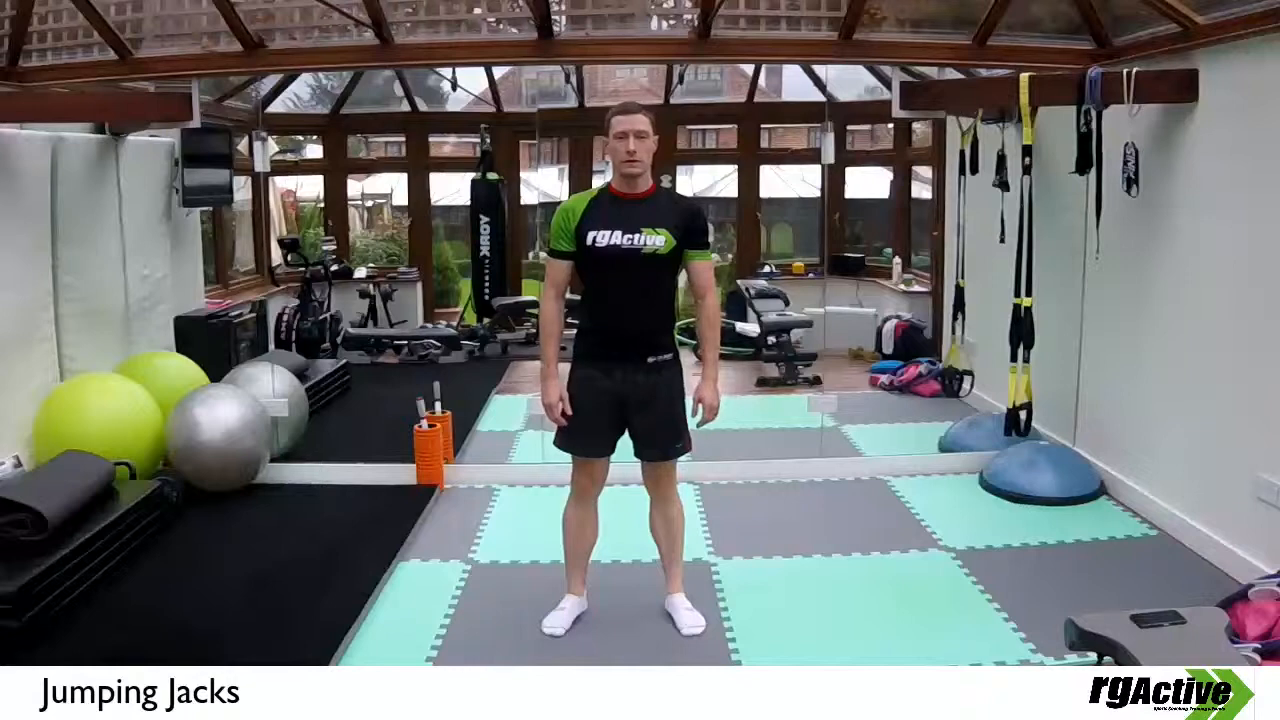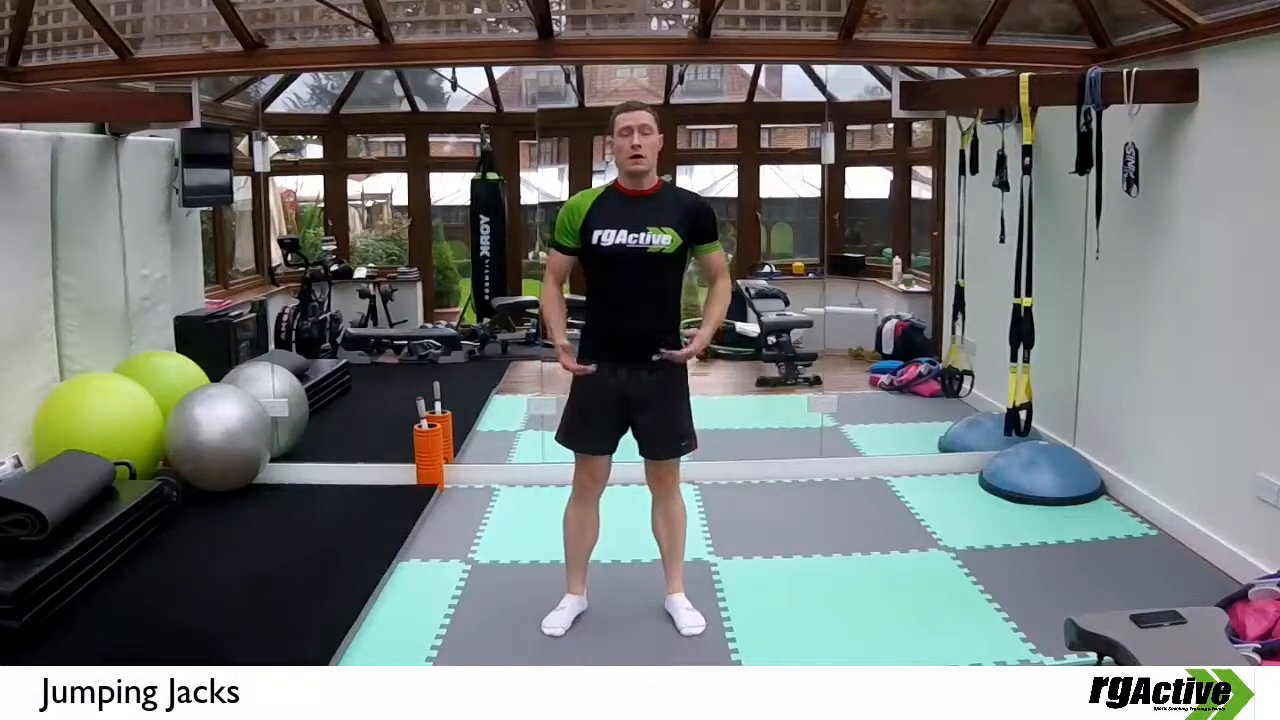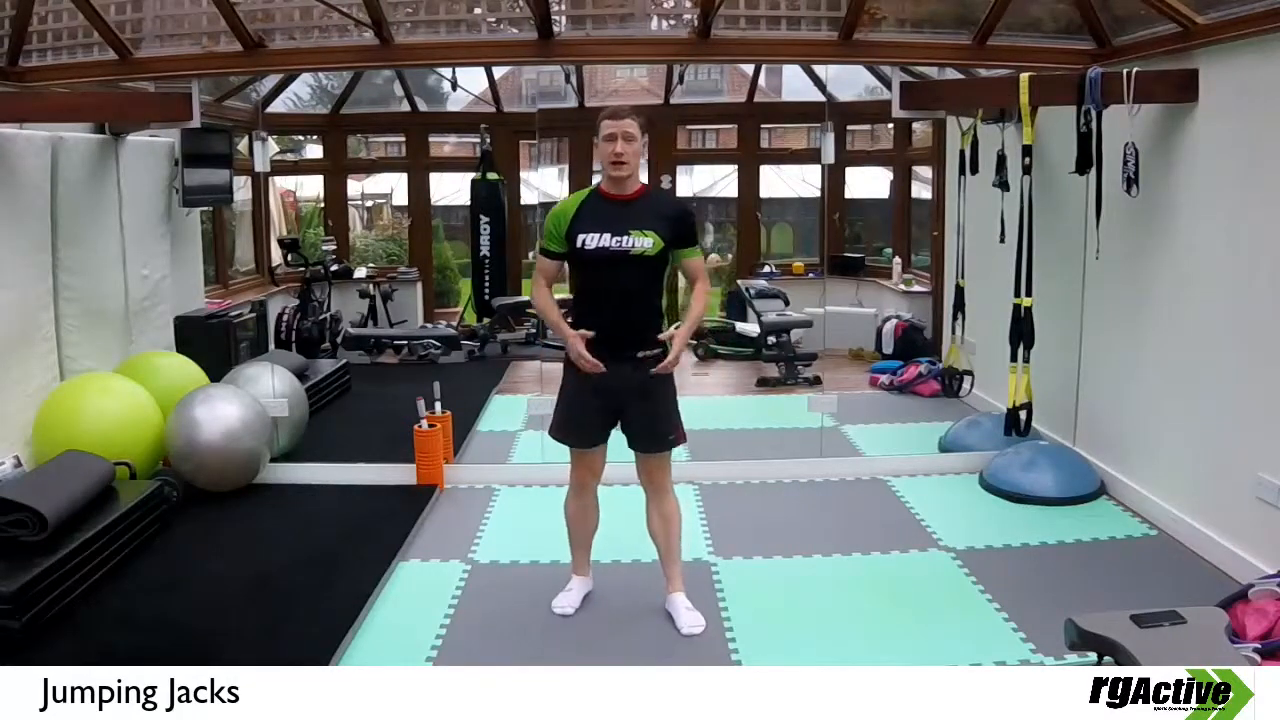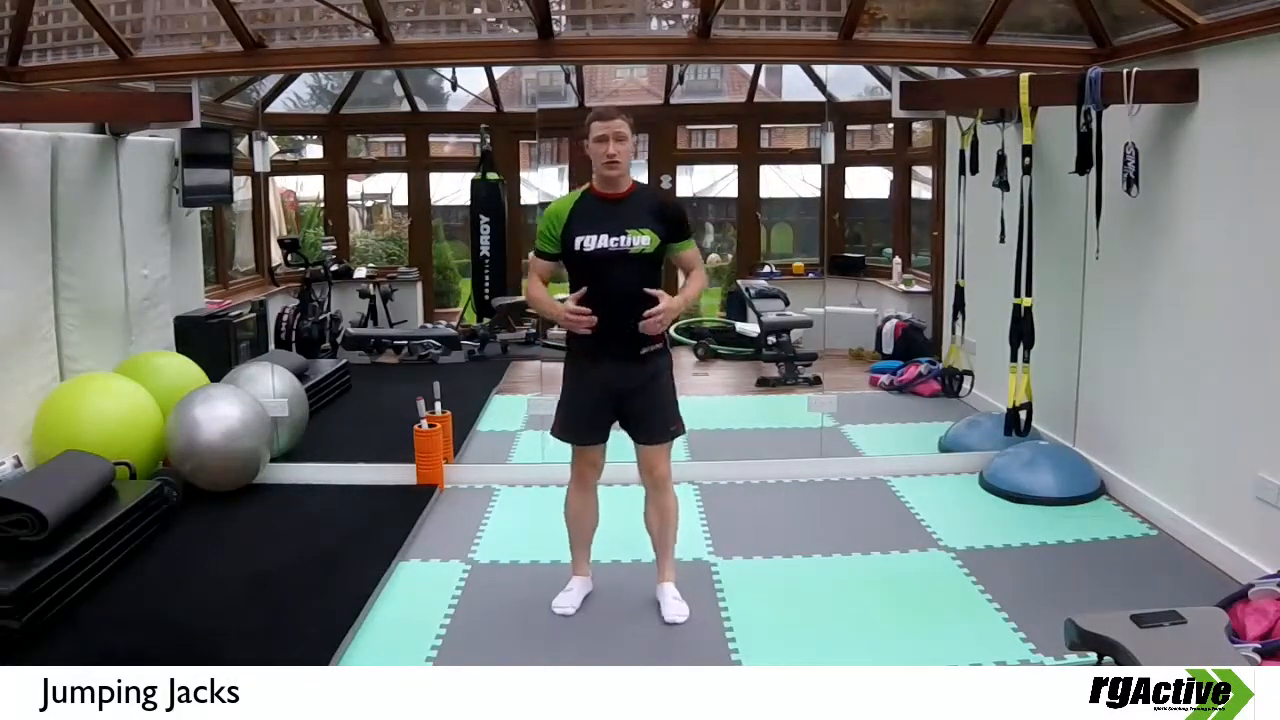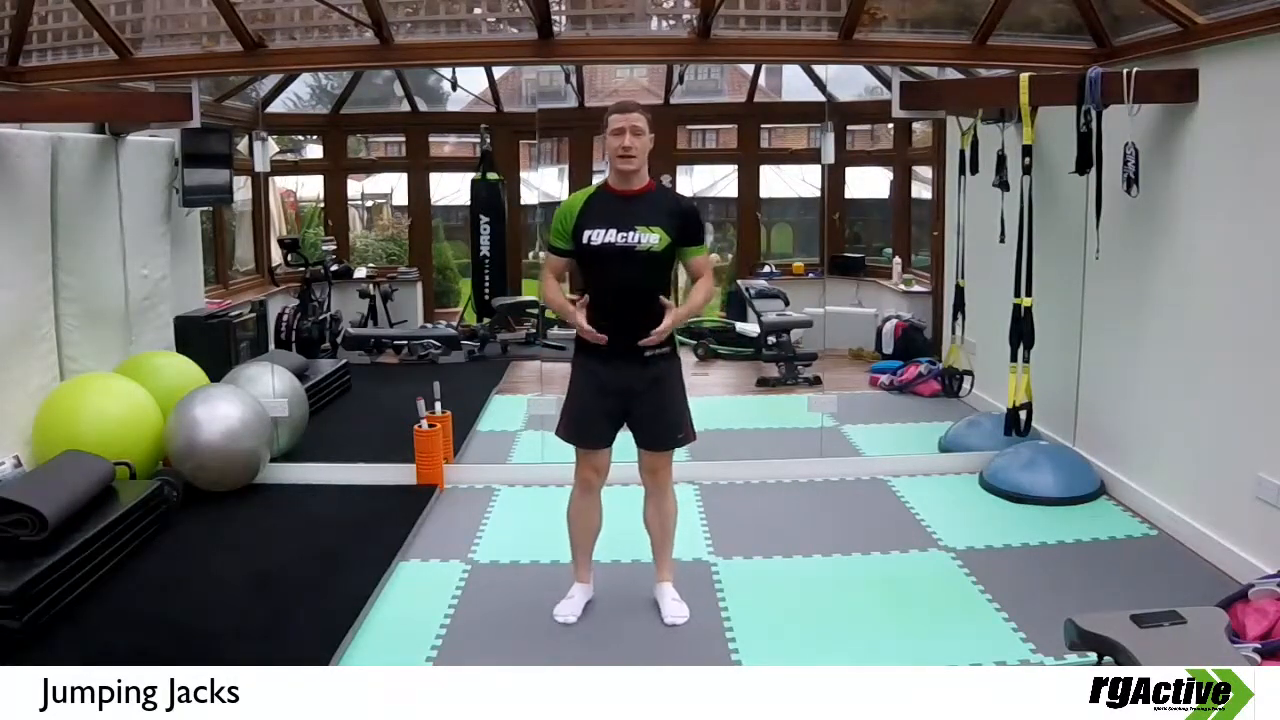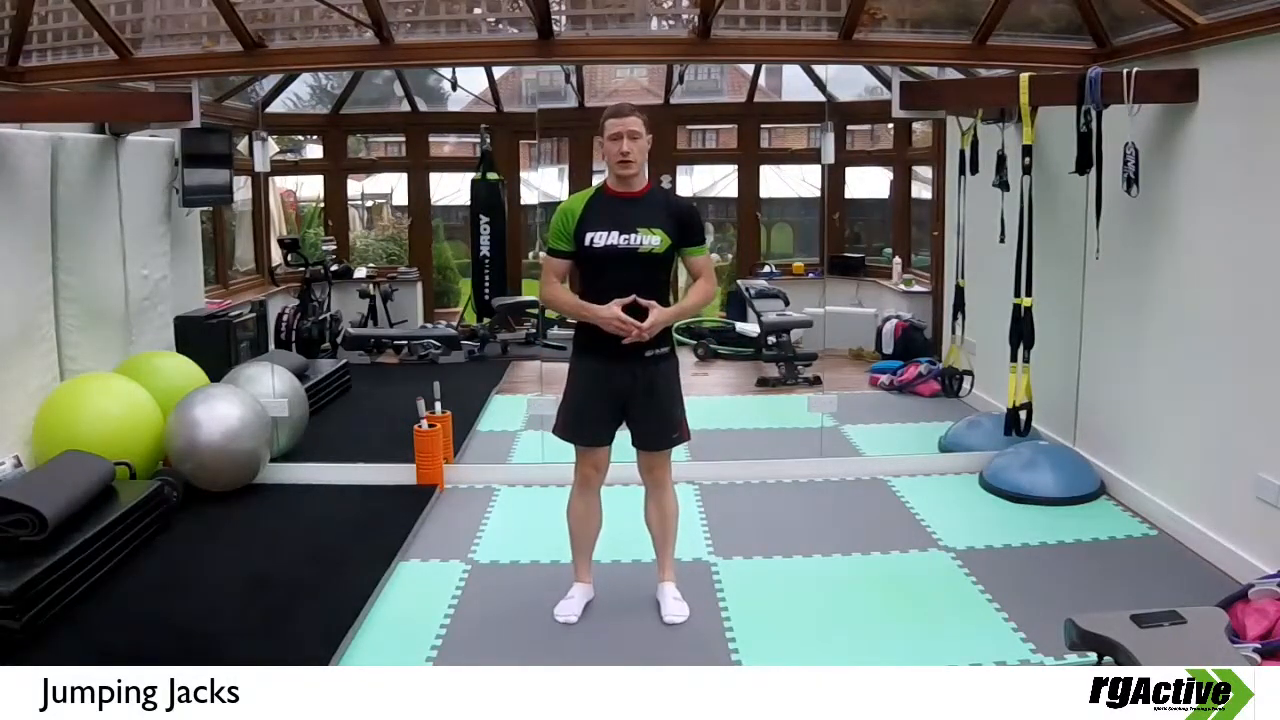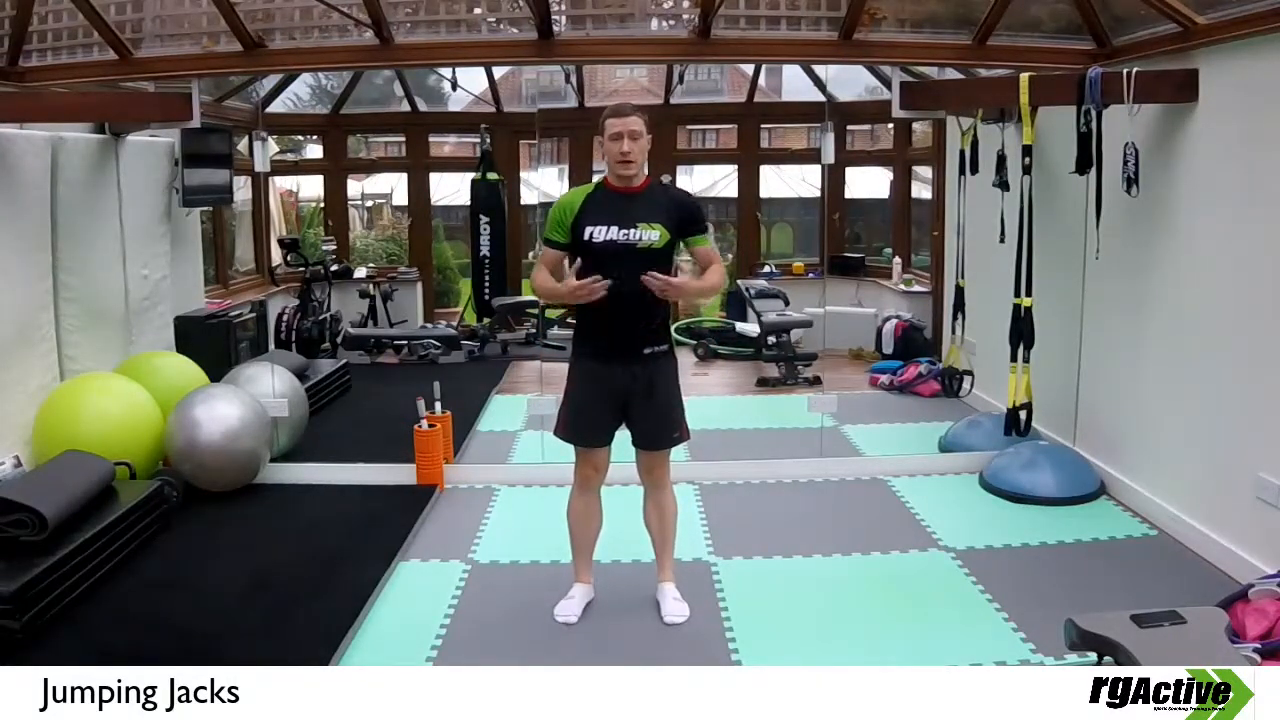
dt=0.7s
person 1, frame 1
left shoulder: (683, 213)
right shoulder: (576, 211)
left elbow: (706, 296)
right elbow: (553, 295)
left wrist: (709, 376)
right wrist: (550, 375)
left hip: (658, 371)
right hip: (592, 371)
left knee: (663, 486)
right knee: (584, 486)
left ankle: (675, 592)
right ankle: (575, 594)
person 1, frame 2
left shoulder: (690, 208)
right shoulder: (583, 207)
left elbow: (720, 278)
right elbow: (553, 278)
left wrist: (705, 333)
right wrist: (559, 336)
left hip: (662, 369)
right hip: (597, 369)
left knee: (665, 483)
right knee: (586, 484)
left ankle: (675, 592)
right ankle: (574, 593)
person 1, frame 3
left shoulder: (672, 211)
right shoulder: (568, 211)
left elbow: (700, 281)
right elbow: (541, 282)
left wrist: (685, 329)
right wrist: (564, 332)
left hip: (648, 366)
right hip: (588, 366)
left knee: (658, 481)
right knee: (583, 478)
left ankle: (675, 591)
right ankle: (580, 575)
person 1, frame 4
left shoulder: (663, 207)
right shoulder: (563, 212)
left elbow: (697, 271)
right elbow: (534, 282)
left wrist: (678, 303)
right wrist: (559, 310)
left hip: (647, 362)
right hip: (588, 364)
left knee: (657, 475)
right knee: (584, 475)
left ankle: (666, 581)
right ankle: (580, 575)
person 1, frame 5
left shoulder: (679, 209)
right shoulder: (576, 207)
left elbow: (704, 279)
right elbow: (550, 277)
left wrist: (681, 314)
right wrist: (569, 313)
left hip: (656, 363)
right hip: (594, 363)
left knee: (658, 477)
right knee: (588, 477)
left ankle: (664, 581)
right ankle: (582, 581)
person 1, frame 6
left shoulder: (676, 210)
right shoulder: (575, 210)
left elbow: (706, 282)
right elbow: (550, 287)
left wrist: (668, 314)
right wrist: (596, 313)
left hip: (654, 362)
right hip: (593, 362)
left knee: (657, 474)
right knee: (588, 474)
left ankle: (666, 581)
right ankle: (581, 581)
person 1, frame 7
left shoulder: (676, 204)
right shoulder: (573, 204)
left elbow: (717, 272)
right elbow: (540, 277)
left wrist: (687, 287)
right wrist: (567, 290)
left hip: (653, 360)
right hip: (592, 362)
left knee: (656, 473)
right knee: (587, 474)
left ankle: (666, 580)
right ankle: (582, 581)
